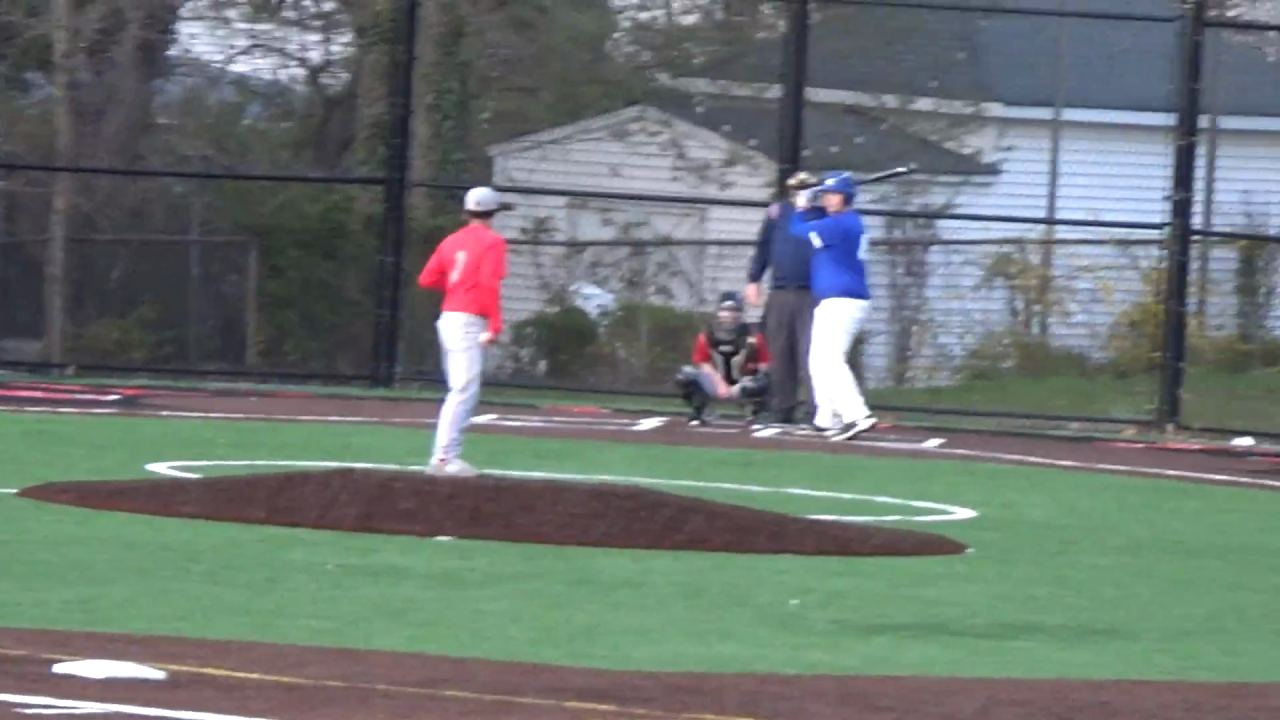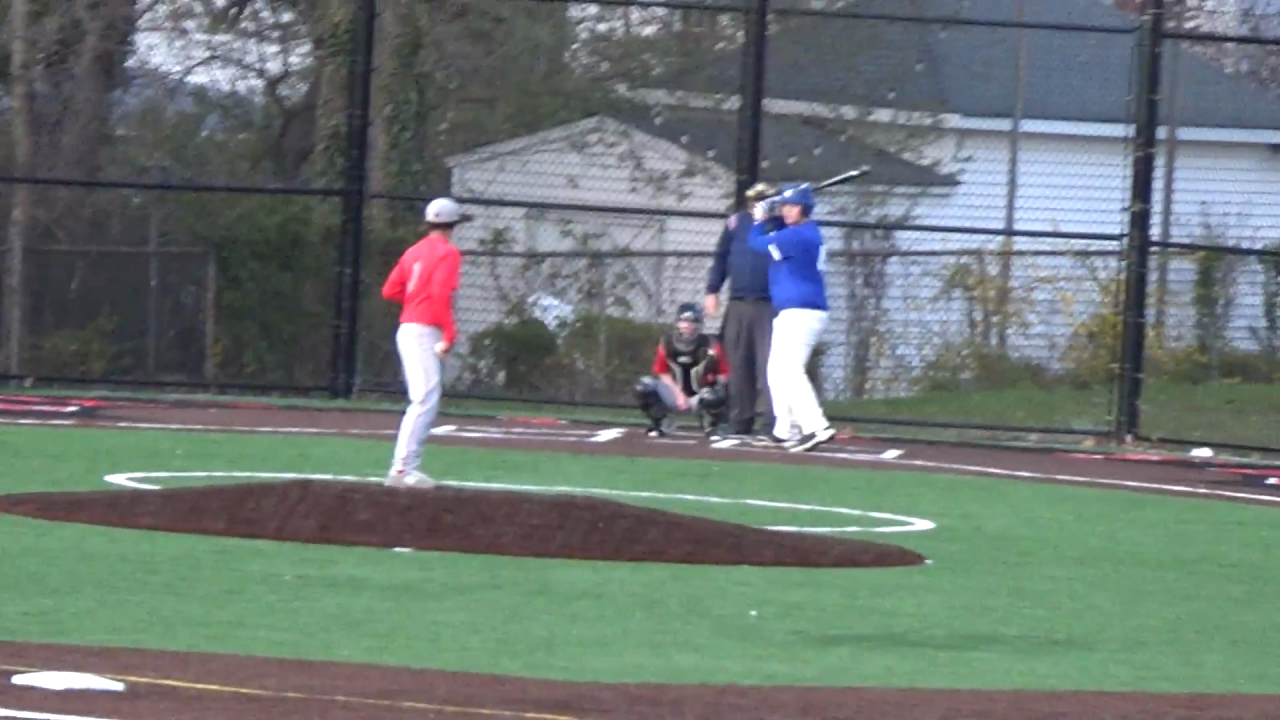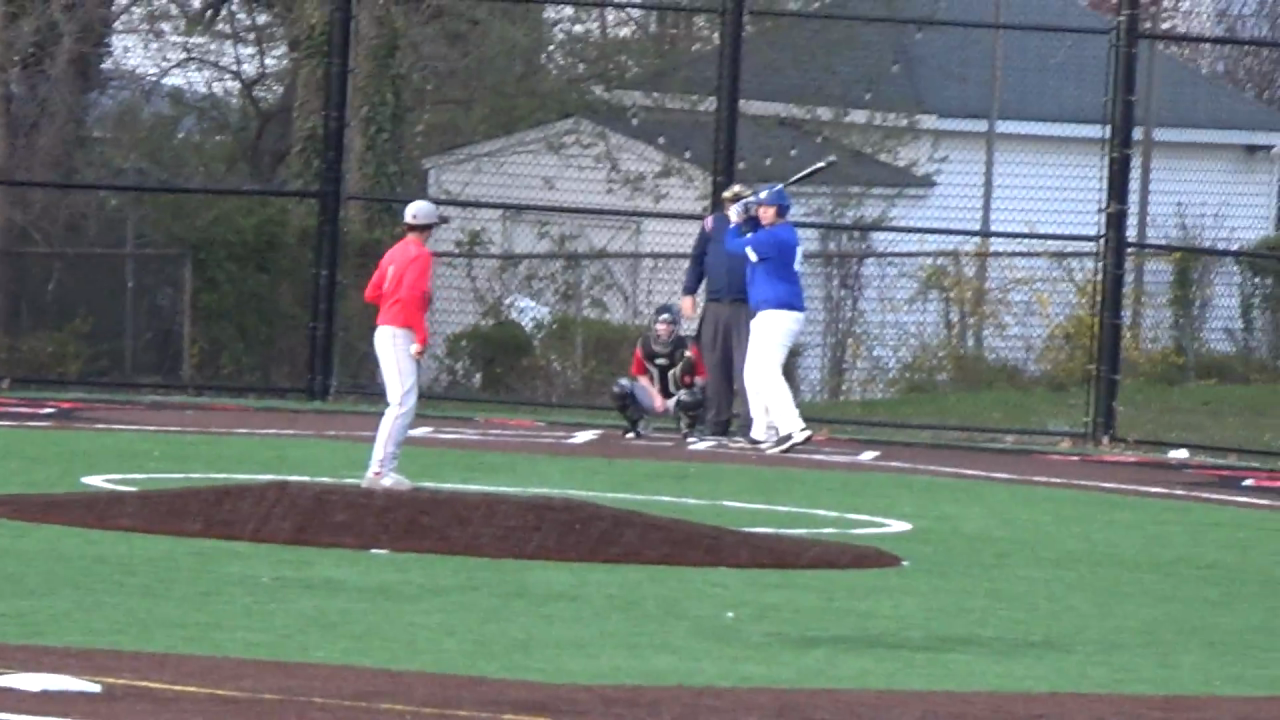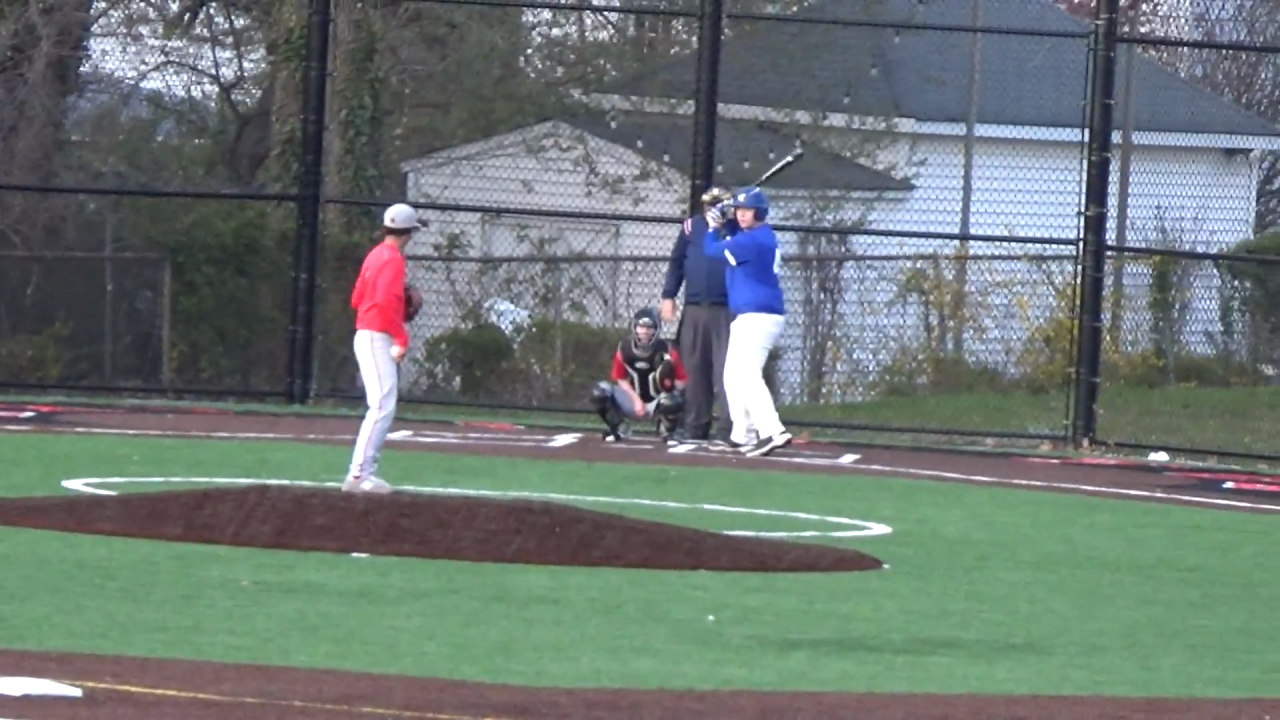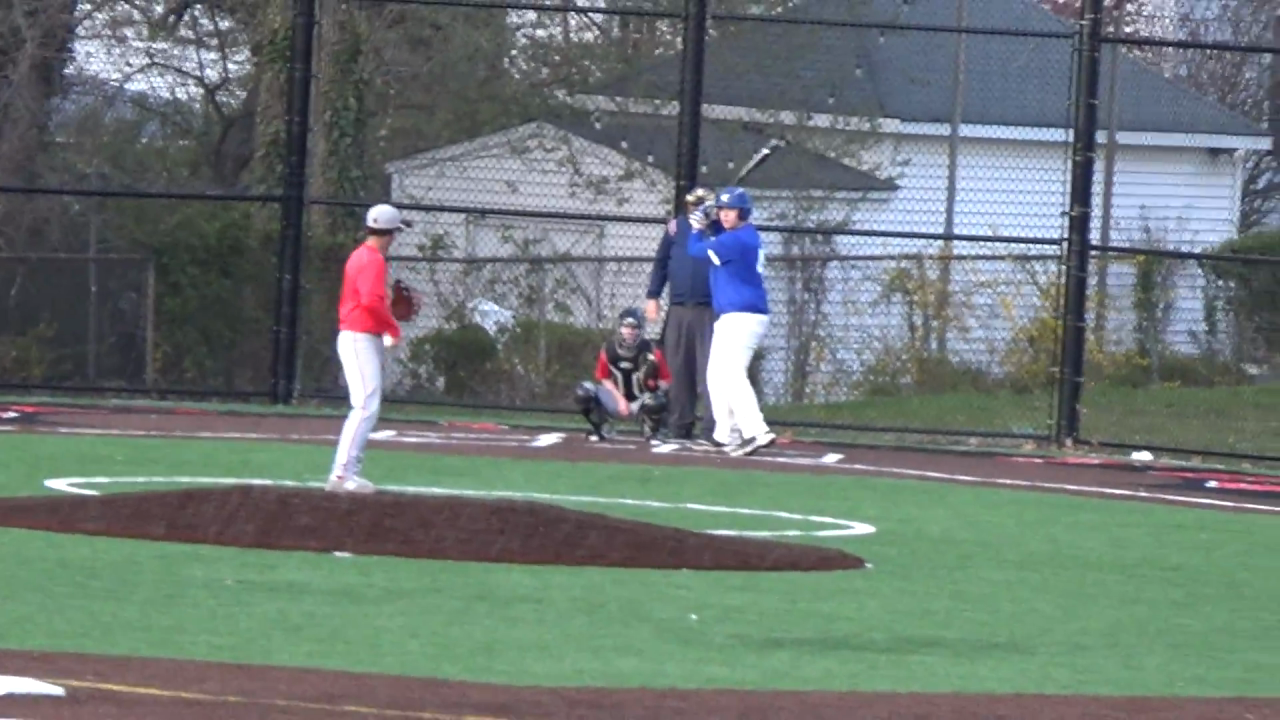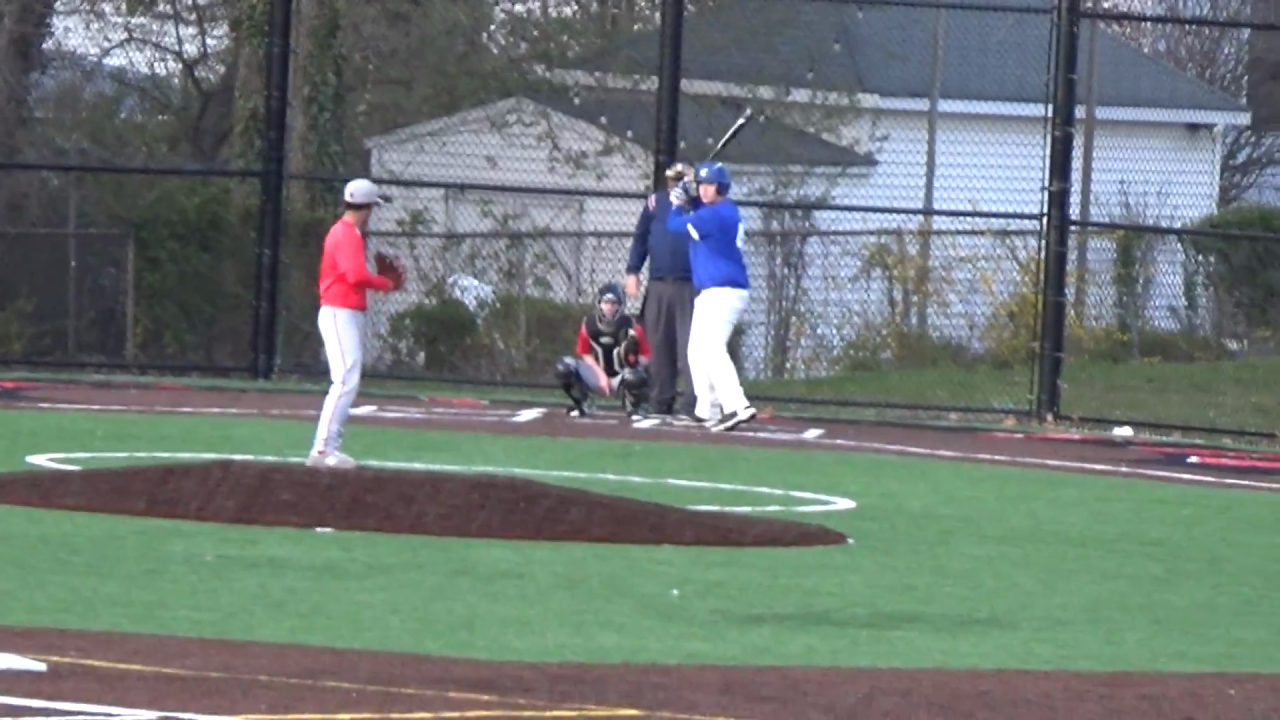
dt=0.1s
person 1, frame 1
left shoulder: (452, 241)
right shoulder: (492, 241)
left elbow: (427, 279)
right elbow: (489, 284)
right wrist: (495, 325)
left hip: (449, 319)
right hip: (469, 322)
left knee: (463, 392)
right knee: (464, 392)
left ankle: (448, 454)
right ankle: (443, 458)
person 1, frame 2
left shoulder: (415, 251)
right shoulder: (448, 252)
left elbow: (390, 290)
right elbow: (440, 294)
right wrist: (449, 335)
left hip: (409, 330)
right hip: (425, 333)
left knee: (424, 402)
right knee: (425, 402)
left ankle: (407, 466)
right ankle: (402, 469)
person 1, frame 3
left shoulder: (394, 252)
right shoulder: (420, 254)
left elbow: (371, 294)
right elbow: (412, 296)
right wrist: (422, 337)
left hip: (386, 333)
right hip: (400, 335)
left knee: (401, 405)
right knee: (403, 404)
left ankle: (384, 468)
right ankle: (378, 471)
person 1, frame 4
left shoulder: (377, 255)
right shoulder: (393, 258)
left elbow: (357, 299)
right elbow: (386, 299)
right wrist: (401, 340)
left hip: (372, 338)
right hip: (377, 339)
left knee: (382, 408)
right knee: (383, 407)
left ankle: (364, 472)
right ankle: (358, 475)
person 1, frame 5
left shoulder: (360, 255)
right shoulder: (373, 258)
right elbow: (372, 301)
left wrist: (387, 313)
right wrist: (393, 329)
left hip: (357, 338)
right hip: (361, 339)
left knee: (365, 408)
right knee: (366, 407)
left ankle: (347, 472)
right ankle: (342, 474)
person 1, frame 6
left shoulder: (344, 231)
right shoulder: (347, 233)
right elbow: (356, 275)
left wrist: (379, 277)
right wrist: (385, 282)
left hip: (345, 315)
right hip: (340, 314)
left knee: (347, 382)
right knee: (346, 382)
left ankle: (329, 447)
right ankle: (322, 450)
person 2, frame 1
left shoulder: (839, 224)
right shoulder: (844, 221)
left elbow: (798, 229)
right elbow: (817, 223)
left wrist: (802, 208)
right wrist: (811, 206)
left hip: (842, 302)
right hip: (834, 302)
left knee: (830, 360)
right knee: (819, 360)
left ankle: (857, 416)
right ankle: (827, 420)
person 2, frame 2
left shoulder: (798, 236)
right shoulder: (803, 231)
left elbow: (757, 243)
right elbow: (781, 226)
left wrist: (760, 221)
right wrist: (769, 215)
left hip: (801, 313)
right hip: (792, 312)
left knee: (790, 370)
right knee: (776, 371)
left ankle: (816, 427)
right ankle: (786, 430)
person 2, frame 3
left shoulder: (774, 236)
right shoulder: (779, 232)
left elbow: (733, 245)
right elbow: (757, 227)
left wrist: (735, 223)
right wrist: (744, 217)
left hip: (778, 314)
right hip: (769, 314)
left knee: (767, 372)
right knee: (753, 373)
left ankle: (793, 428)
right ankle: (762, 432)
person 2, frame 4
left shoulder: (753, 239)
right shoulder: (756, 235)
left elbow: (712, 250)
right elbow: (735, 232)
left wrist: (713, 229)
right wrist: (721, 223)
left hip: (759, 318)
right hip: (748, 317)
left knee: (748, 375)
right knee: (733, 375)
left ankle: (773, 433)
right ankle: (742, 435)
person 2, frame 5
left shoulder: (737, 239)
right shoulder: (739, 235)
left elbow: (696, 250)
right elbow: (718, 233)
left wrist: (698, 230)
right wrist: (704, 224)
left hip: (743, 317)
right hip: (731, 317)
left knee: (732, 375)
right knee: (716, 375)
left ankle: (757, 432)
right ankle: (726, 435)
person 2, frame 6
left shoulder: (716, 213)
right shoulder: (722, 210)
left elbow: (675, 225)
right elbow: (698, 209)
left wrist: (678, 205)
right wrist: (685, 201)
left hip: (724, 292)
right hip: (713, 292)
left knee: (713, 349)
right knee: (697, 350)
left ankle: (738, 407)
right ankle: (707, 410)
person 3, frame 1
right shoulder: (778, 211)
right elbow: (763, 246)
right wrist: (753, 279)
left hip: (812, 295)
right hip: (780, 294)
left knee: (811, 354)
right knee: (779, 355)
right ankle: (782, 410)
person 3, frame 2
right shoulder: (737, 222)
right elbow: (721, 257)
right wrist: (712, 291)
left hip: (770, 306)
right hip: (738, 306)
left knee: (769, 366)
right knee: (738, 366)
right ankle: (740, 423)
person 3, frame 3
right shoulder: (713, 223)
right elbow: (697, 259)
right wrist: (688, 292)
left hip: (746, 308)
right hip: (715, 307)
left knee: (746, 368)
right knee: (714, 368)
right ankle: (716, 424)
person 3, frame 4
right shoulder: (692, 226)
right elbow: (676, 262)
right wrist: (668, 296)
left hip: (726, 311)
right hip: (694, 310)
left knee: (725, 371)
right knee: (694, 371)
left ankle: (729, 429)
right ankle: (696, 428)
person 3, frame 5
right shoulder: (677, 226)
right elbow: (661, 262)
right wrist: (652, 296)
left hip: (710, 311)
right hip: (678, 310)
left knee: (710, 371)
right knee: (678, 371)
left ankle: (712, 429)
right ankle: (680, 428)
person 3, frame 6
right shoulder: (656, 202)
right elbow: (641, 237)
right wrist: (632, 271)
left hip: (690, 286)
right hip: (658, 285)
left knee: (690, 346)
right knee: (659, 346)
left ankle: (692, 405)
right ankle: (660, 404)
